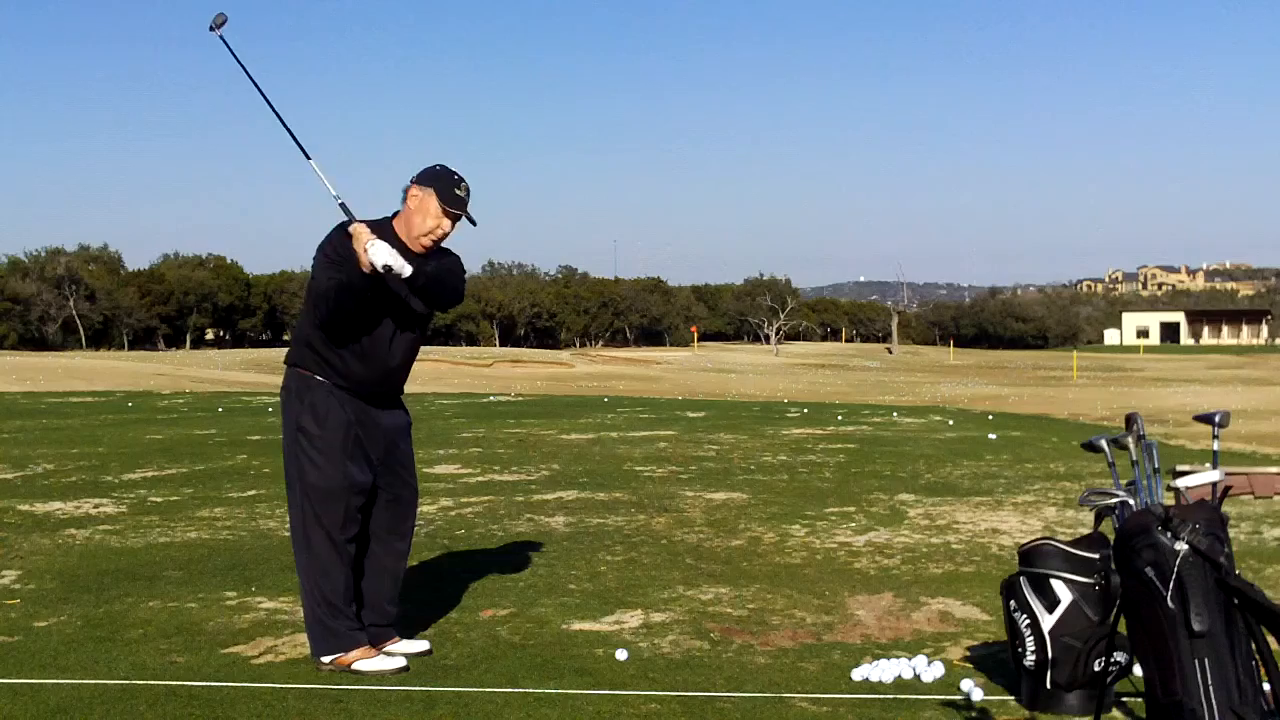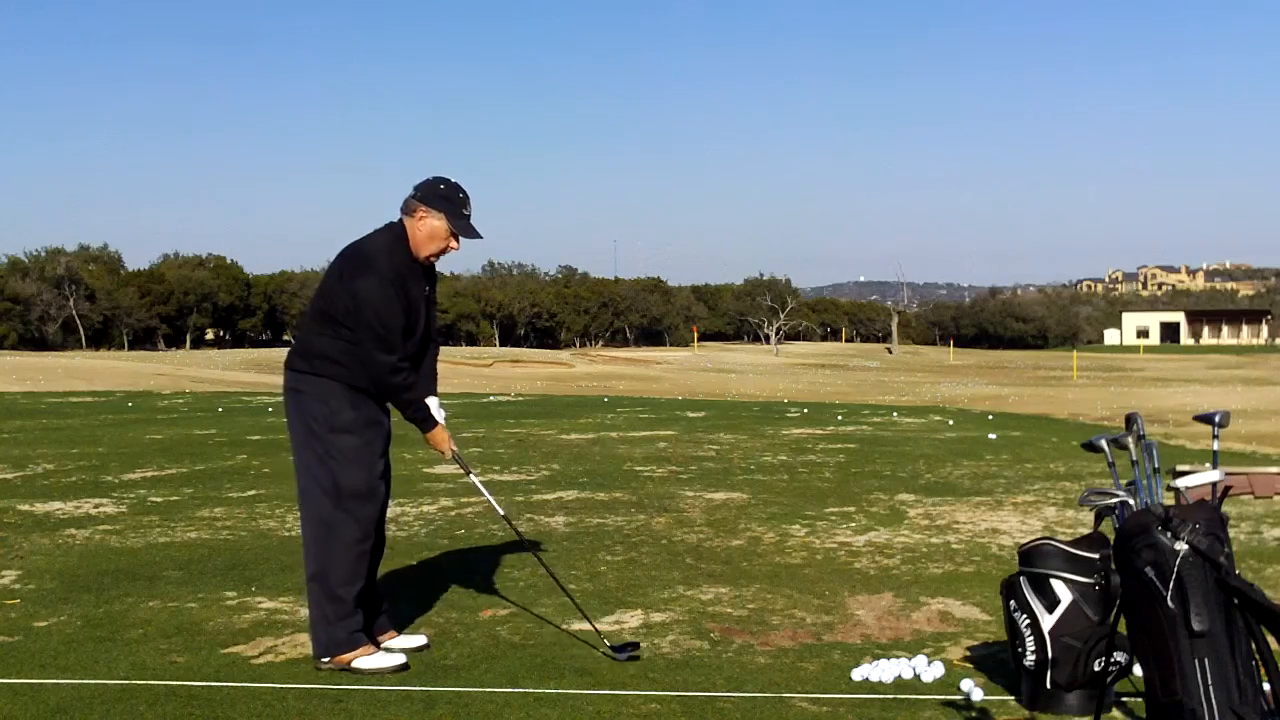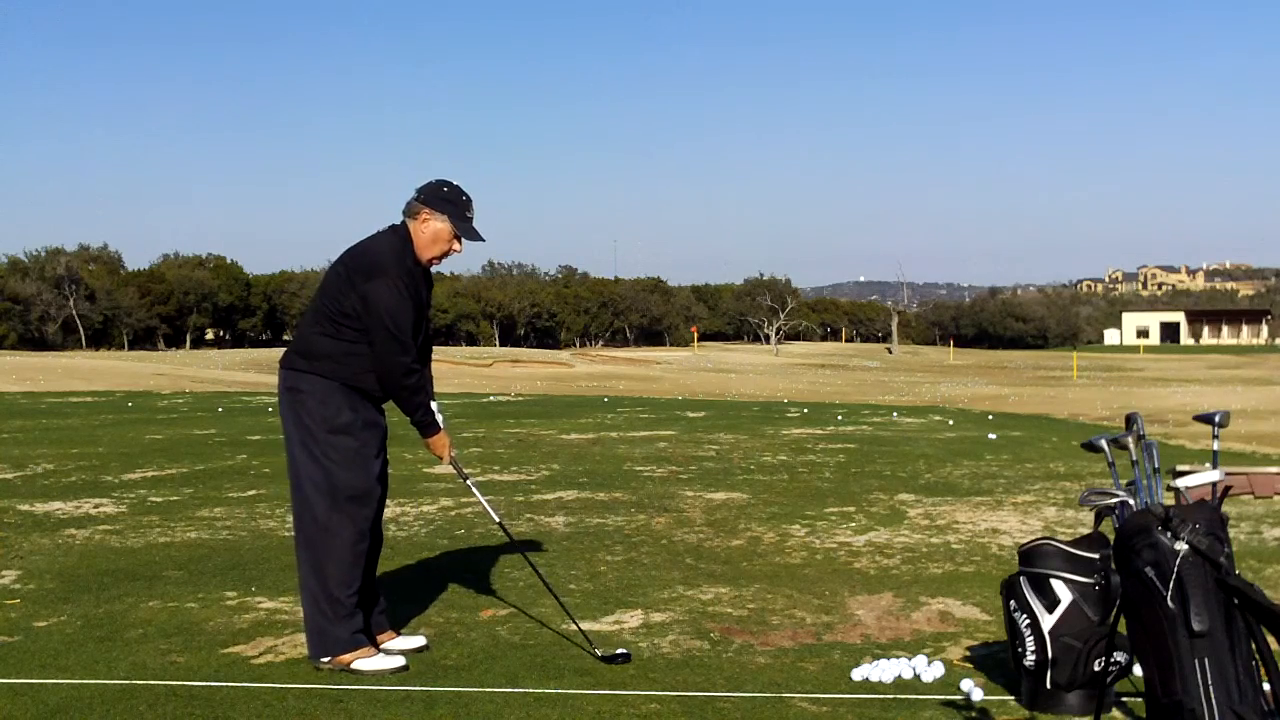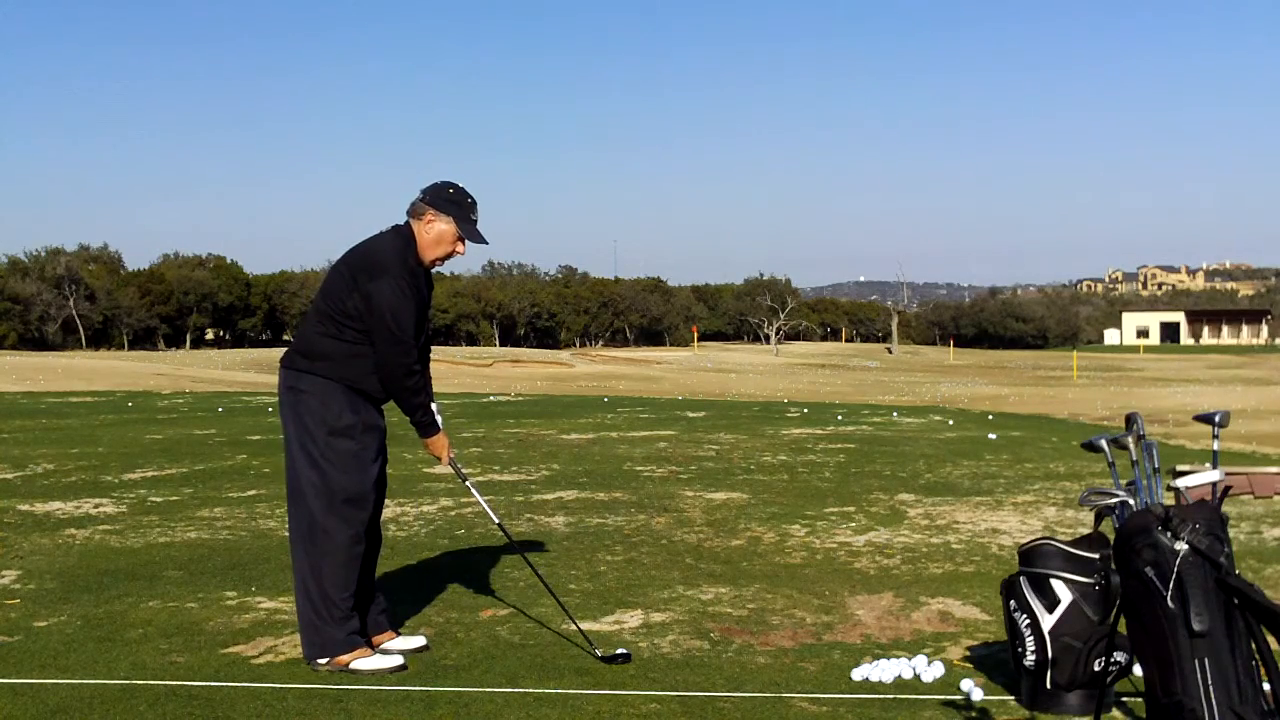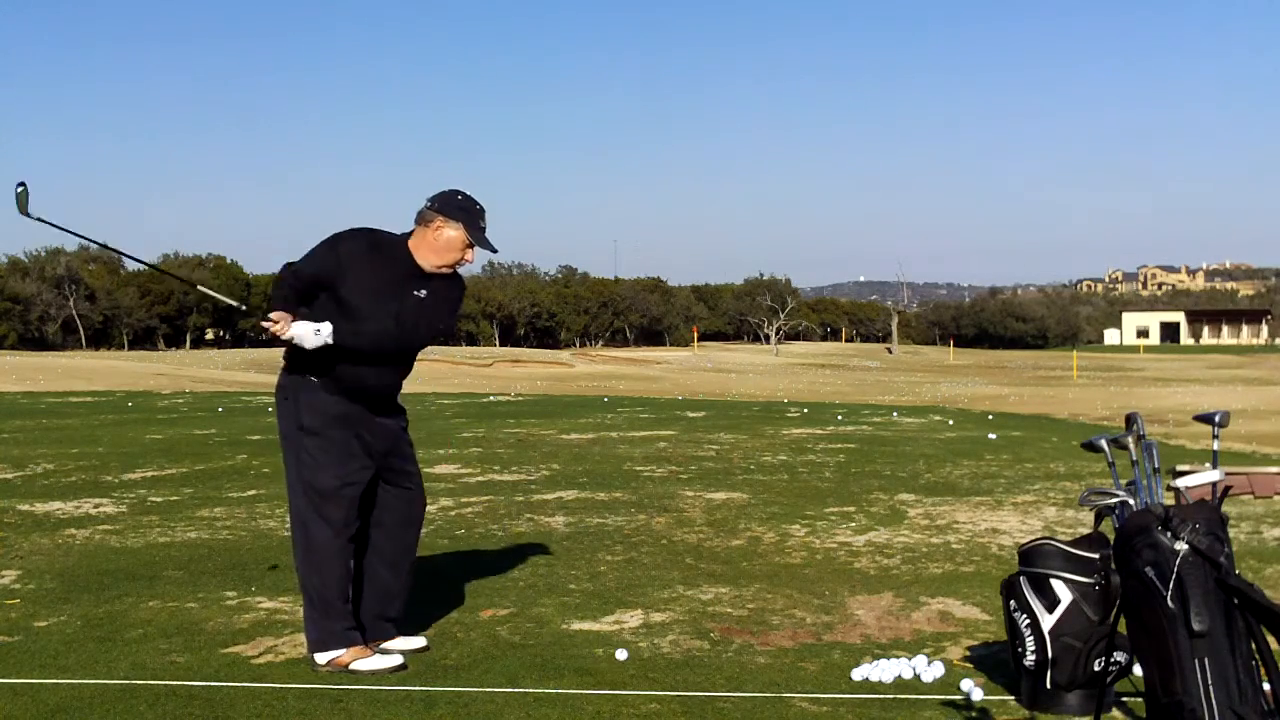
dt=1s
person 1, frame 1
left shoulder: (442, 264)
right shoulder: (344, 242)
left elbow: (448, 294)
right elbow: (330, 315)
left wrist: (399, 268)
right wrist: (363, 269)
left hip: (384, 404)
right hip: (323, 395)
left knee: (392, 512)
right knee: (332, 513)
left ankle: (376, 630)
right ankle: (339, 643)
person 1, frame 2
left shoulder: (420, 267)
right shoulder: (372, 264)
left elbow: (424, 338)
right elbow: (385, 359)
left wrist: (430, 399)
right wrist: (427, 424)
left hip: (361, 395)
right hip: (326, 392)
left knee: (366, 505)
right knee: (345, 506)
left ankle: (370, 624)
right ankle: (340, 640)
person 1, frame 3
left shoulder: (412, 269)
right shoulder: (381, 263)
left elbow: (414, 351)
right elbow: (393, 358)
left wrist: (431, 410)
right wrist: (429, 427)
left hip: (355, 396)
right hip: (322, 392)
left knee: (362, 508)
right knee: (339, 509)
left ankle: (368, 627)
right ankle: (338, 642)
person 1, frame 4
left shoulder: (412, 268)
right shoulder: (385, 264)
left elbow: (413, 352)
right elbow: (395, 359)
left wrist: (431, 412)
right wrist: (427, 428)
left hip: (353, 397)
right hip: (323, 394)
left knee: (361, 511)
right knee: (334, 513)
left ankle: (370, 626)
right ankle: (333, 643)
person 1, frame 5
left shoulder: (448, 288)
right shoulder: (357, 247)
left elbow: (402, 336)
right elbow: (295, 278)
left wrist: (322, 333)
right wrist: (285, 315)
left hip: (377, 406)
right hip: (313, 394)
left knee: (399, 509)
right knee: (330, 512)
left ankle: (376, 627)
right ankle: (335, 641)
